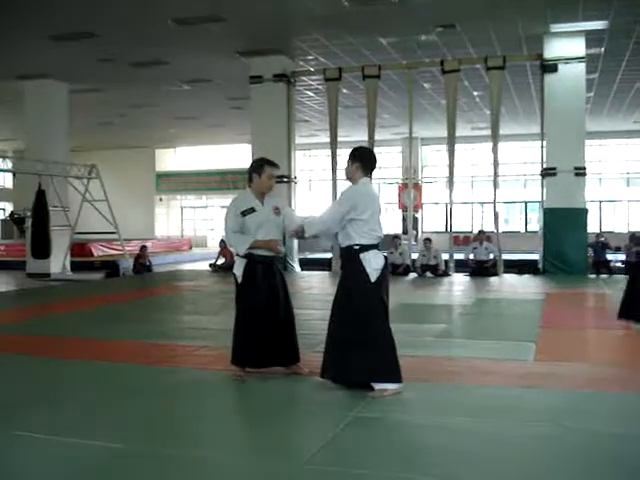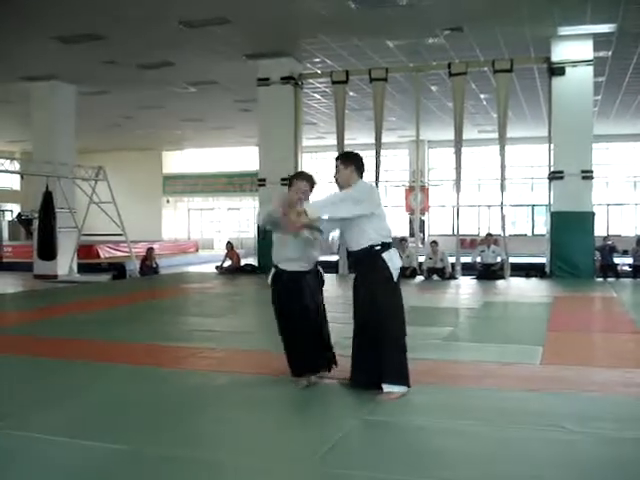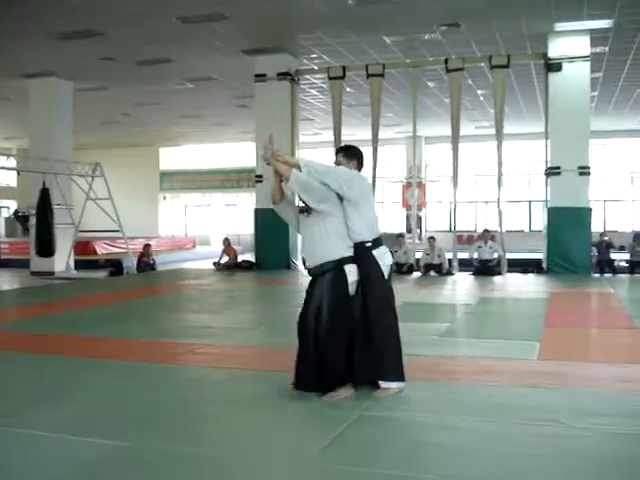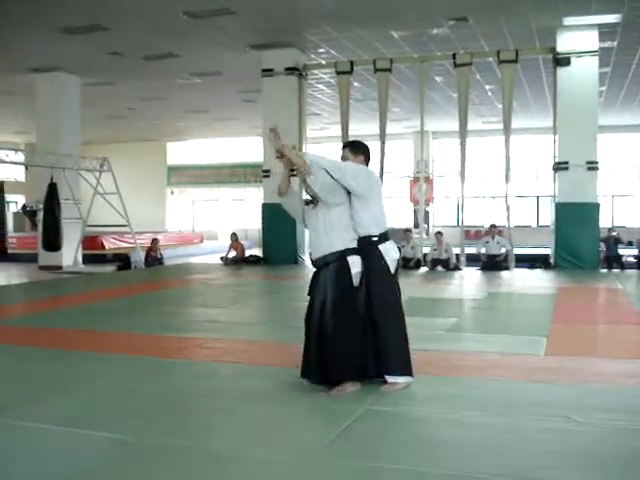
dt=1s
person 1, frame 1
left shoulder: (355, 193)
right shoulder: (367, 193)
left elbow: (329, 221)
right elbow: (341, 224)
left wrist: (303, 228)
right wrist: (311, 228)
left hip: (362, 264)
right hip: (364, 262)
left knee: (372, 322)
right knee: (349, 319)
left ankle: (388, 379)
right ankle: (354, 372)
person 1, frame 2
left shoulder: (365, 191)
right shoulder: (347, 198)
left elbow: (330, 205)
right elbow: (331, 219)
left wrist: (302, 211)
left hip: (380, 263)
right hip: (364, 265)
left knee: (387, 322)
right knee: (365, 321)
left ankle: (396, 382)
right ankle: (366, 375)
person 1, frame 3
left shoulder: (356, 182)
right shoulder: (344, 188)
left elbow: (321, 172)
right elbow: (321, 179)
left wrist: (287, 161)
left hip: (370, 257)
right hip: (356, 258)
left knee: (380, 317)
right knee: (358, 317)
left ankle: (392, 378)
right ankle: (364, 371)
person 1, frame 4
left shoulder: (365, 176)
right shoulder: (352, 182)
left elbow: (327, 166)
left wrist: (286, 150)
left hip: (377, 253)
right hip: (363, 253)
left knee: (386, 313)
right knee: (366, 312)
left ankle: (399, 373)
person 2, frame 1
left shoulder: (276, 203)
right shoulder: (238, 204)
left elbow: (293, 226)
right elbow: (232, 236)
right wrist: (261, 243)
left hip: (273, 266)
right hip: (250, 267)
left knee: (282, 313)
right knee: (249, 316)
left ankle: (288, 360)
right ankle: (241, 363)
person 2, frame 2
right shoulder: (279, 206)
left elbow: (318, 237)
right elbow: (263, 219)
left wrist: (296, 224)
right wrist: (278, 214)
left hip: (308, 276)
right hip: (283, 277)
left knee: (313, 320)
right knee: (291, 324)
left ankle: (316, 365)
right ankle: (304, 369)
person 2, frame 3
left shoulder: (330, 201)
right shoulder: (302, 215)
left elbow: (300, 181)
right elbow: (279, 201)
left wrist: (275, 162)
right wrist: (276, 174)
left hip: (339, 274)
right hip: (320, 277)
left knee: (334, 329)
right knee: (311, 327)
left ankle: (344, 383)
right ankle: (320, 378)
person 2, frame 4
left shoulder: (336, 195)
right shoulder: (307, 209)
left elbow: (312, 171)
right elbow: (285, 194)
right wrist: (287, 166)
left hip: (343, 265)
right hip: (326, 269)
left knee: (342, 323)
right knee: (319, 321)
left ankle: (351, 378)
right ankle: (329, 373)
